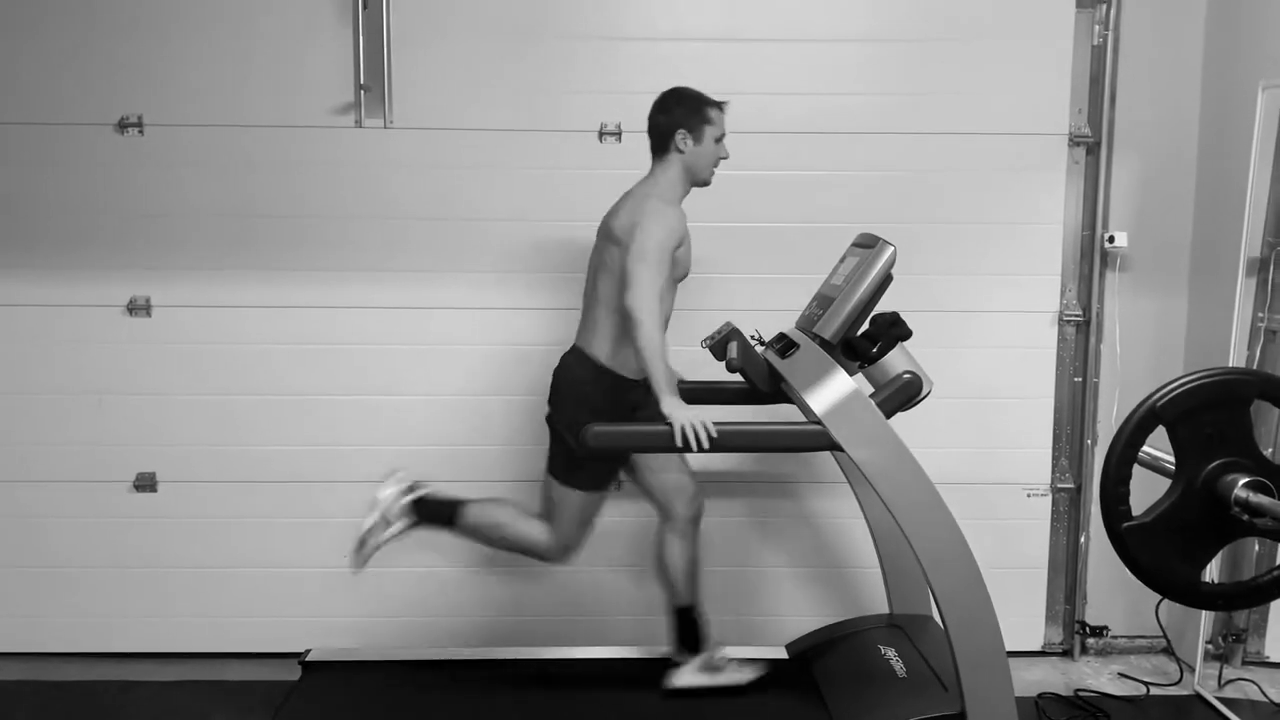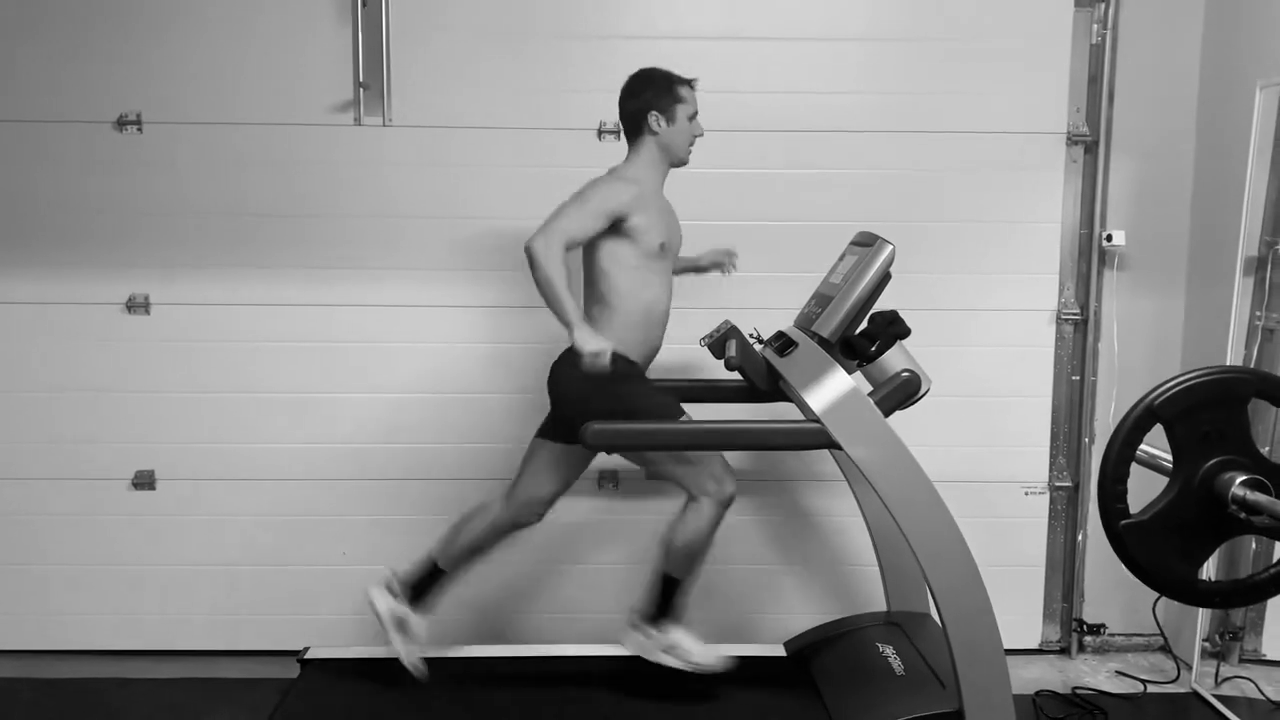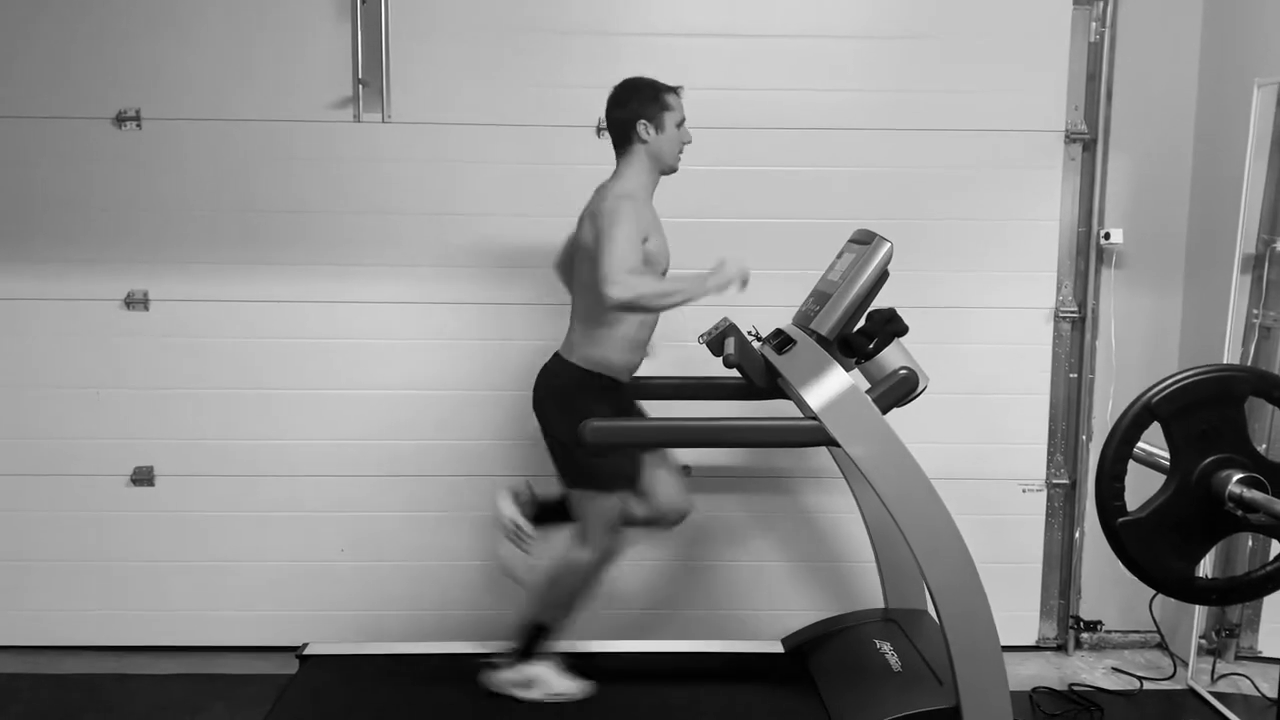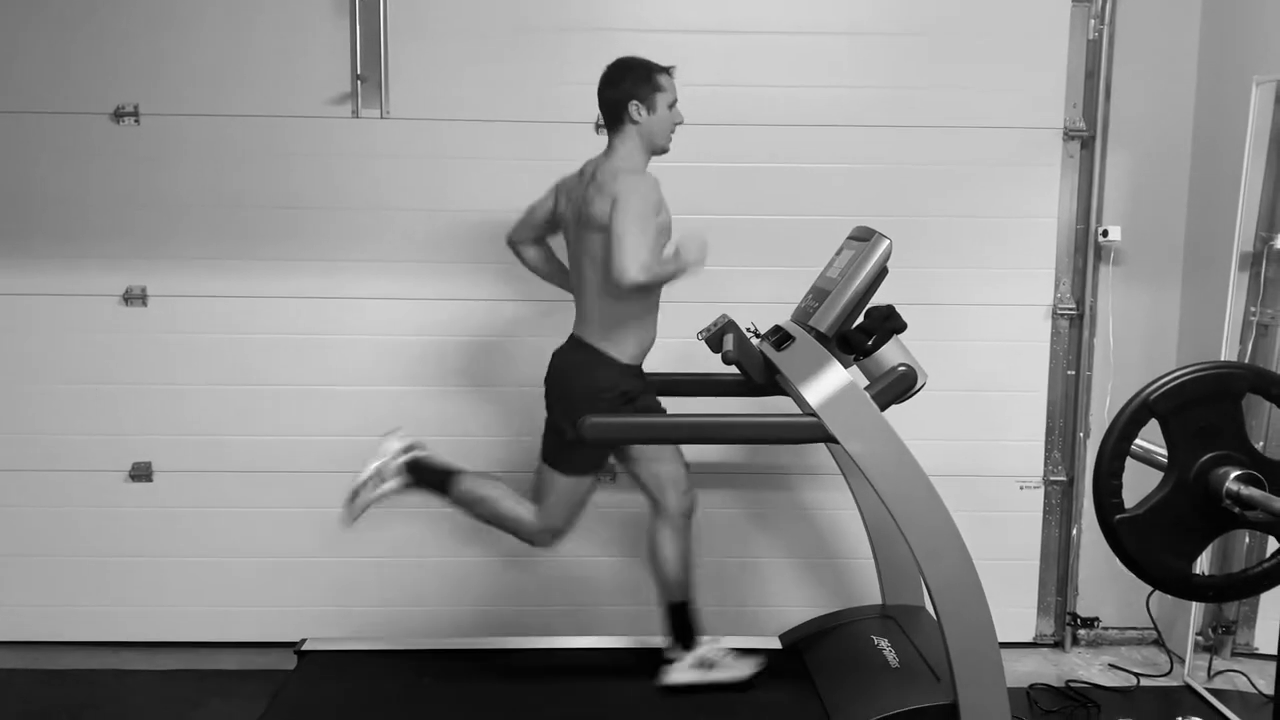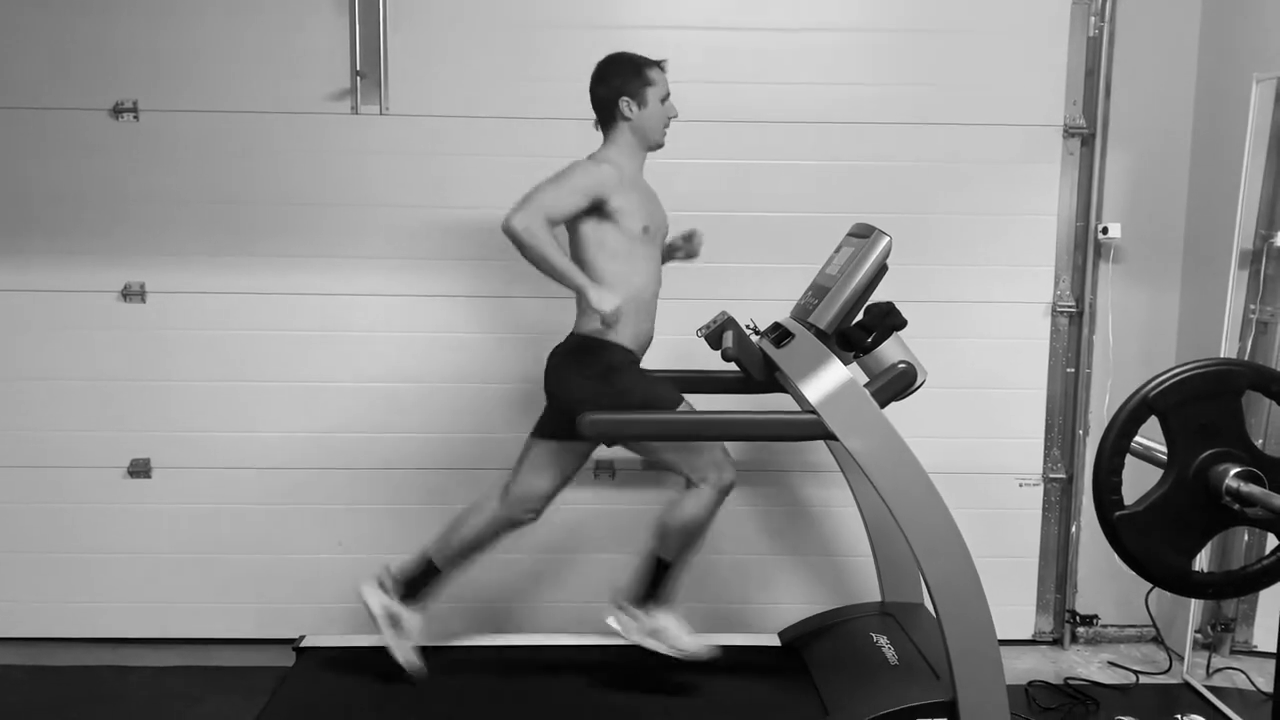
dt=0.2s
person 1, frame 1
left shoulder: (645, 203)
right shoulder: (660, 211)
right elbow: (639, 301)
right wrist: (670, 400)
left hip: (617, 387)
right hip: (597, 393)
left knee: (684, 506)
right knee: (557, 540)
left ankle: (693, 653)
right ankle: (417, 506)
person 1, frame 2
left shoulder: (646, 194)
right shoulder: (621, 189)
right elbow: (540, 244)
left wrist: (694, 264)
right wrist: (580, 328)
left hip: (603, 378)
right hip: (603, 380)
left knee: (524, 502)
right knee: (717, 487)
left ankle: (407, 597)
right ankle: (655, 623)
person 1, frame 3
left shoulder: (629, 199)
right shoulder: (621, 202)
left elbow: (568, 264)
right elbow: (617, 291)
right wrist: (704, 285)
left hip: (598, 385)
right hip: (580, 391)
left knee: (671, 506)
right knee: (599, 542)
left ankle: (534, 509)
right ankle: (520, 660)
person 1, frame 4
left shoulder: (589, 175)
right shoulder: (632, 183)
left elbow: (520, 237)
right elbow: (630, 272)
right wrist: (681, 262)
left hip: (616, 375)
right hip: (592, 379)
left knee: (676, 504)
right knee: (542, 525)
left ankle: (688, 649)
right ankle: (411, 468)
person 1, frame 5
left shoulder: (627, 180)
right shoulder: (598, 173)
right elbow: (520, 221)
left wrist: (670, 250)
right wrist: (589, 290)
left hip: (599, 368)
right hip: (595, 368)
left knee: (520, 500)
right knee: (717, 474)
left ankle: (402, 594)
right ankle: (642, 605)
